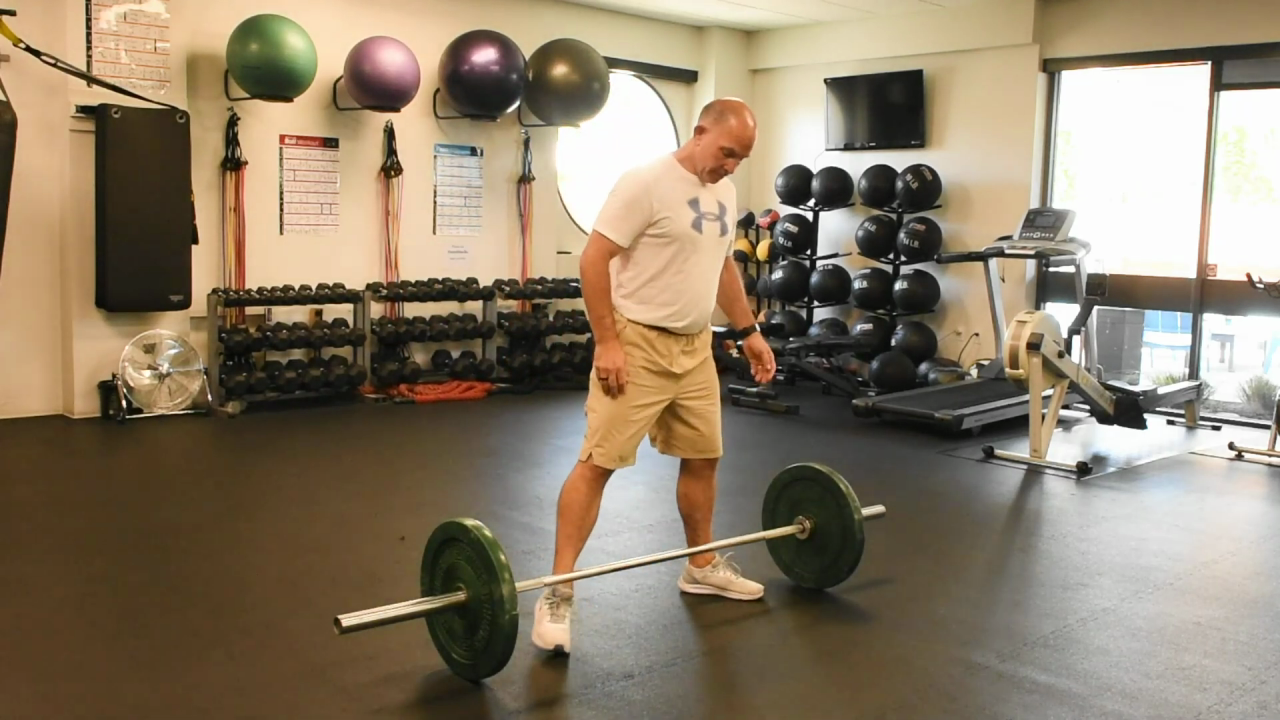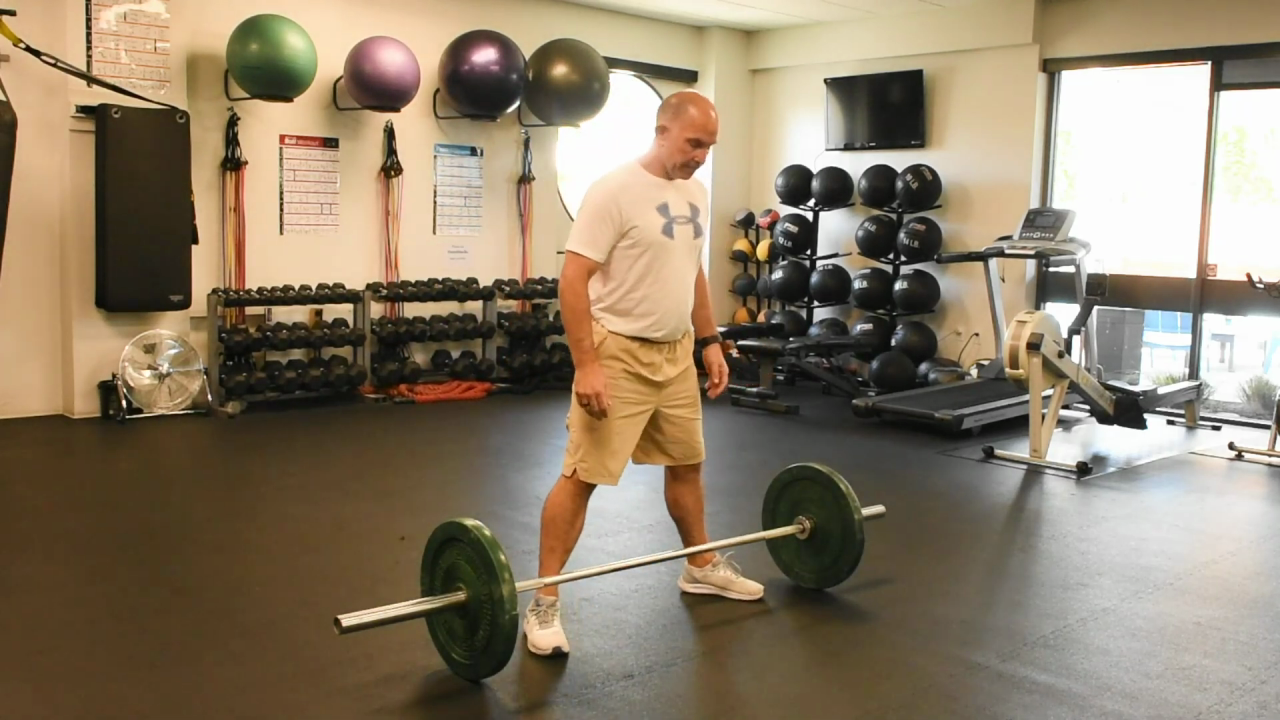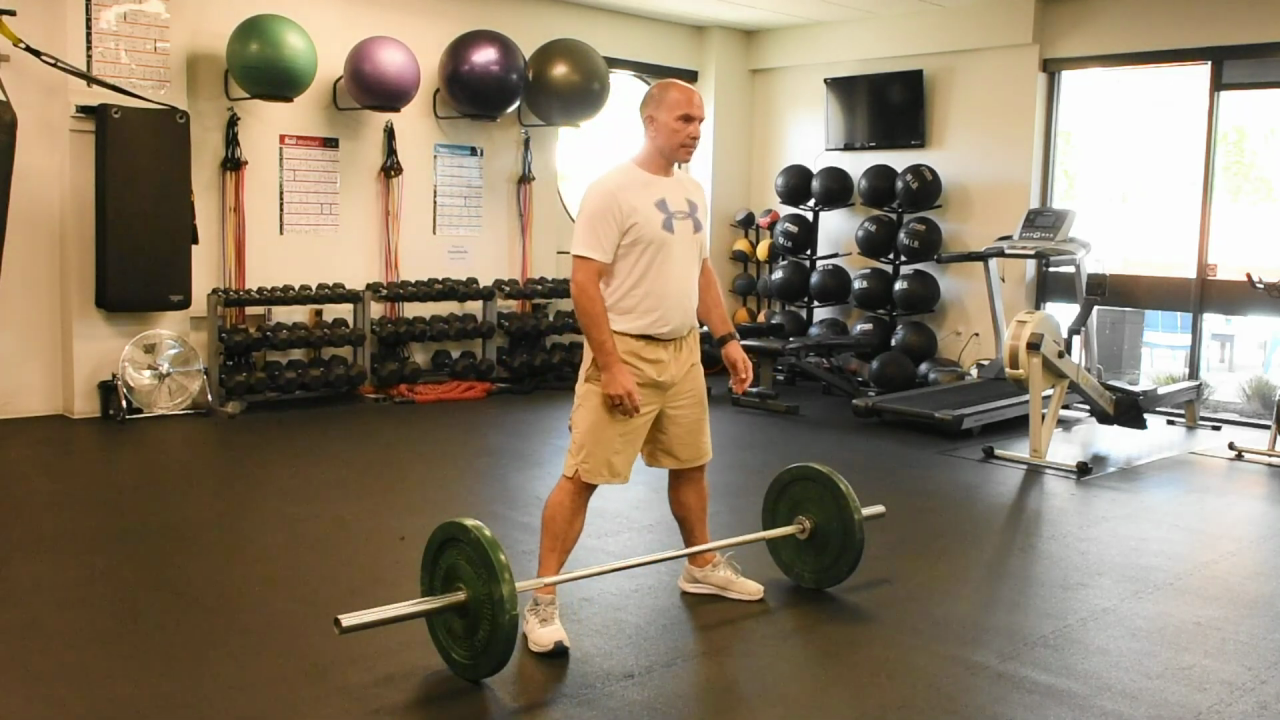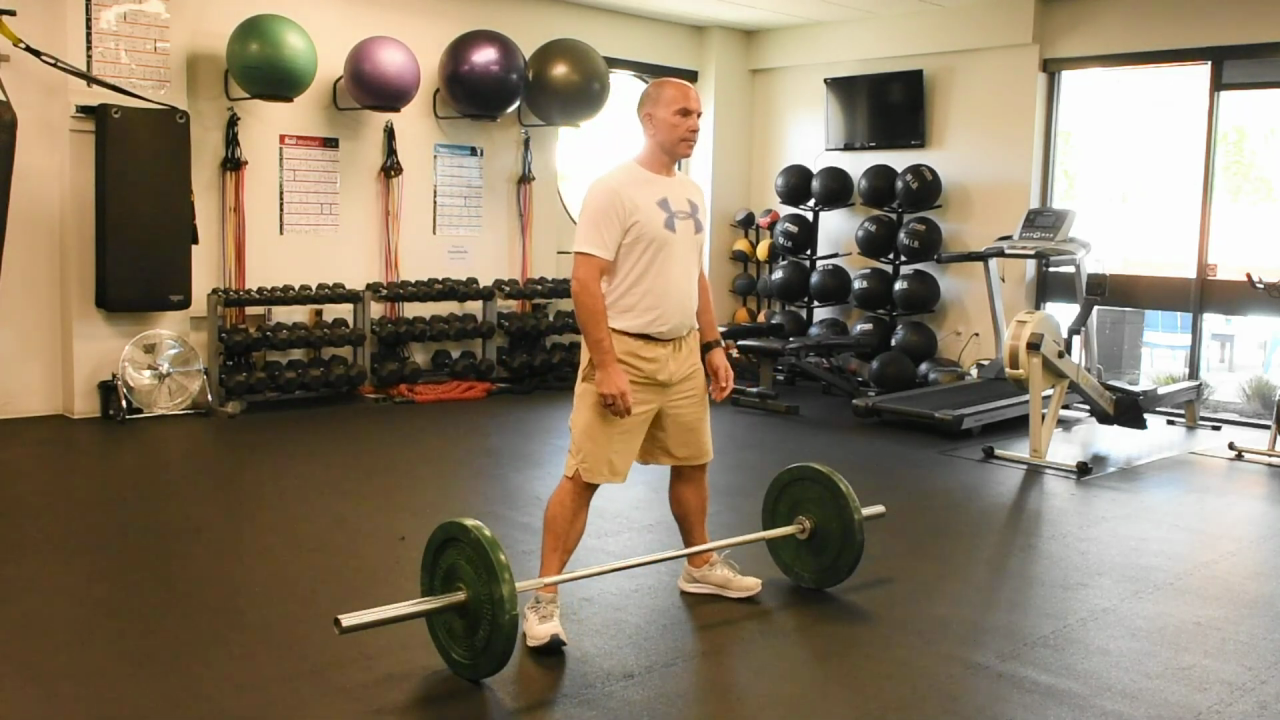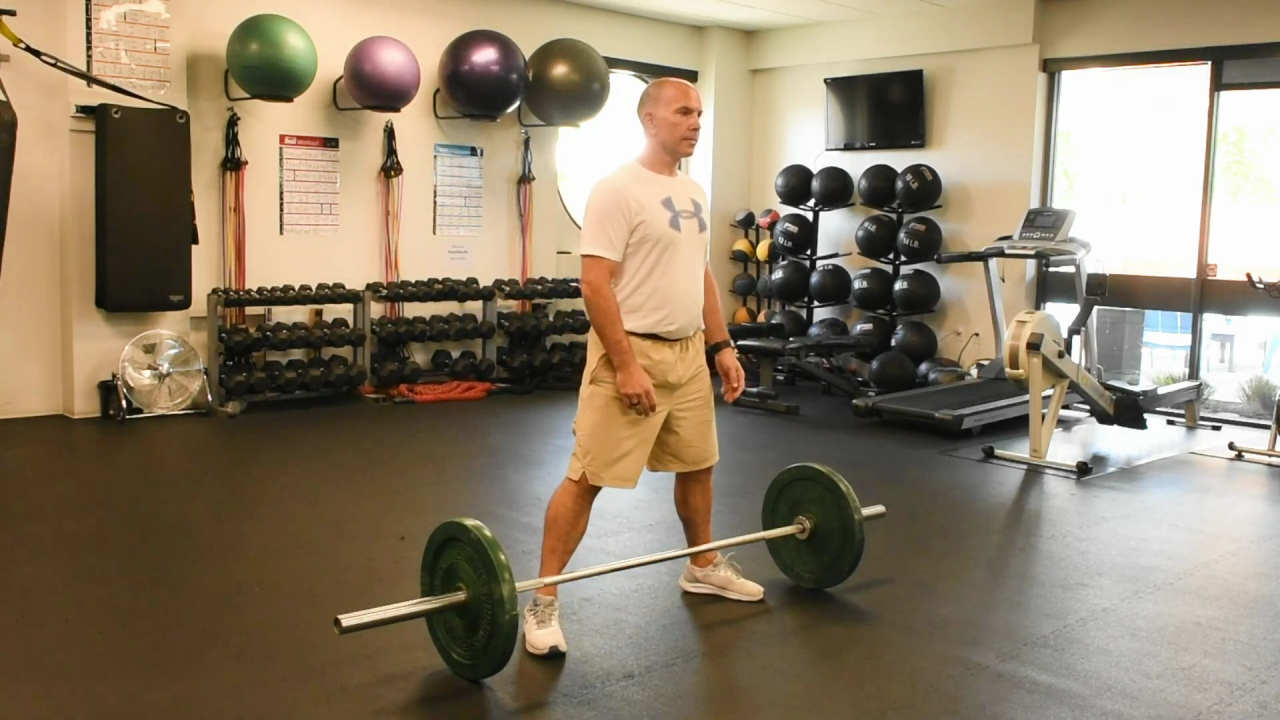
dt=0.4s
person 1, frame 1
left shoulder: (723, 192)
right shoulder: (647, 183)
right elbow: (594, 260)
left wrist: (750, 332)
right wrist: (608, 342)
left hip: (694, 346)
right hip: (638, 343)
left knee: (704, 457)
right knee: (597, 461)
left ankle: (702, 565)
right ankle: (557, 593)
person 1, frame 2
left shoulder: (694, 194)
right shoulder: (614, 191)
right elbow: (573, 280)
left wrist: (710, 342)
right wrist: (586, 365)
left hip: (675, 354)
right hip: (619, 354)
left knee: (687, 462)
right knee: (580, 475)
left ankle: (701, 565)
right ankle: (544, 602)
person 1, frame 3
left shoulder: (692, 192)
right shoulder: (612, 191)
right elbow: (584, 285)
left wrist: (727, 339)
right wrist: (611, 367)
left hip: (683, 352)
right hip: (627, 353)
left knee: (690, 464)
right knee: (582, 475)
left ankle: (702, 566)
right ankle: (542, 601)
person 1, frame 4
left shoulder: (691, 193)
right shoulder: (614, 190)
right elbow: (585, 282)
left wrist: (713, 346)
right wrist: (607, 365)
left hip: (681, 354)
right hip: (625, 353)
left knee: (692, 462)
right knee: (583, 475)
left ankle: (700, 567)
right ankle: (544, 600)
person 1, frame 5
left shoulder: (693, 192)
right shoulder: (618, 190)
right elbow: (595, 284)
left wrist: (722, 347)
right wrist: (626, 366)
left hip: (688, 353)
right hip: (631, 353)
left knee: (698, 465)
right knee: (587, 477)
left ankle: (703, 566)
right ankle: (543, 601)
